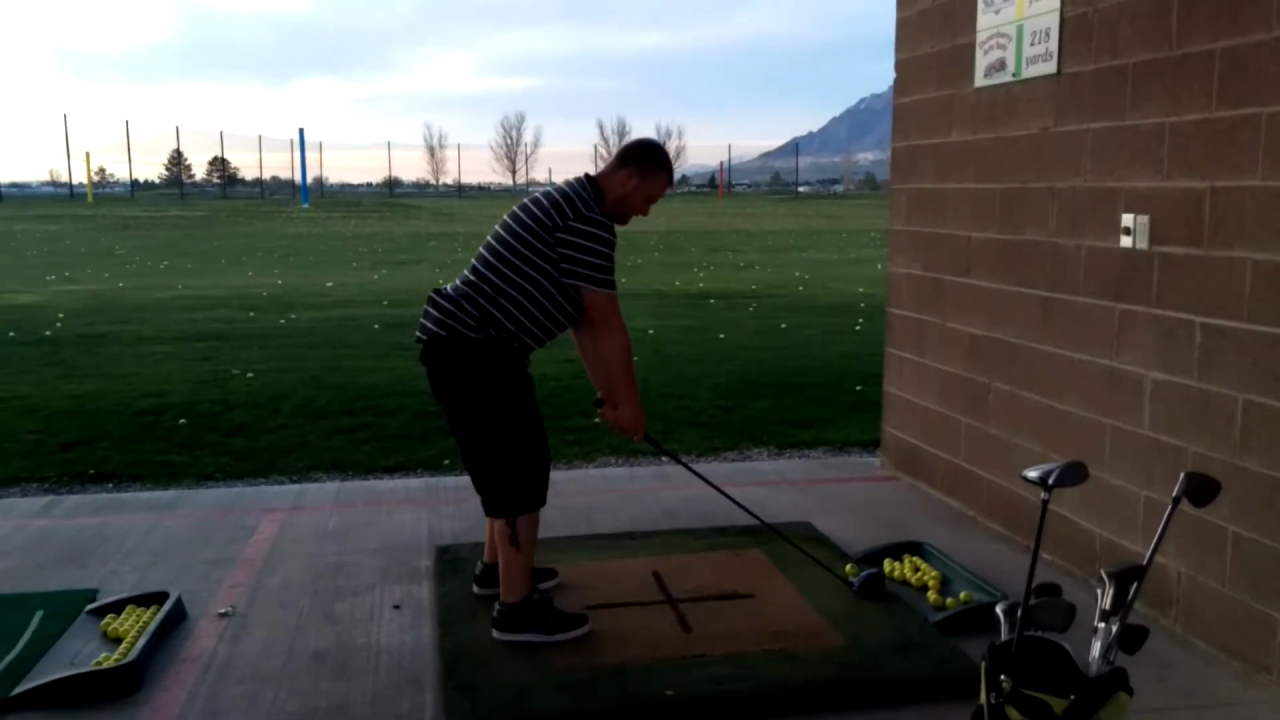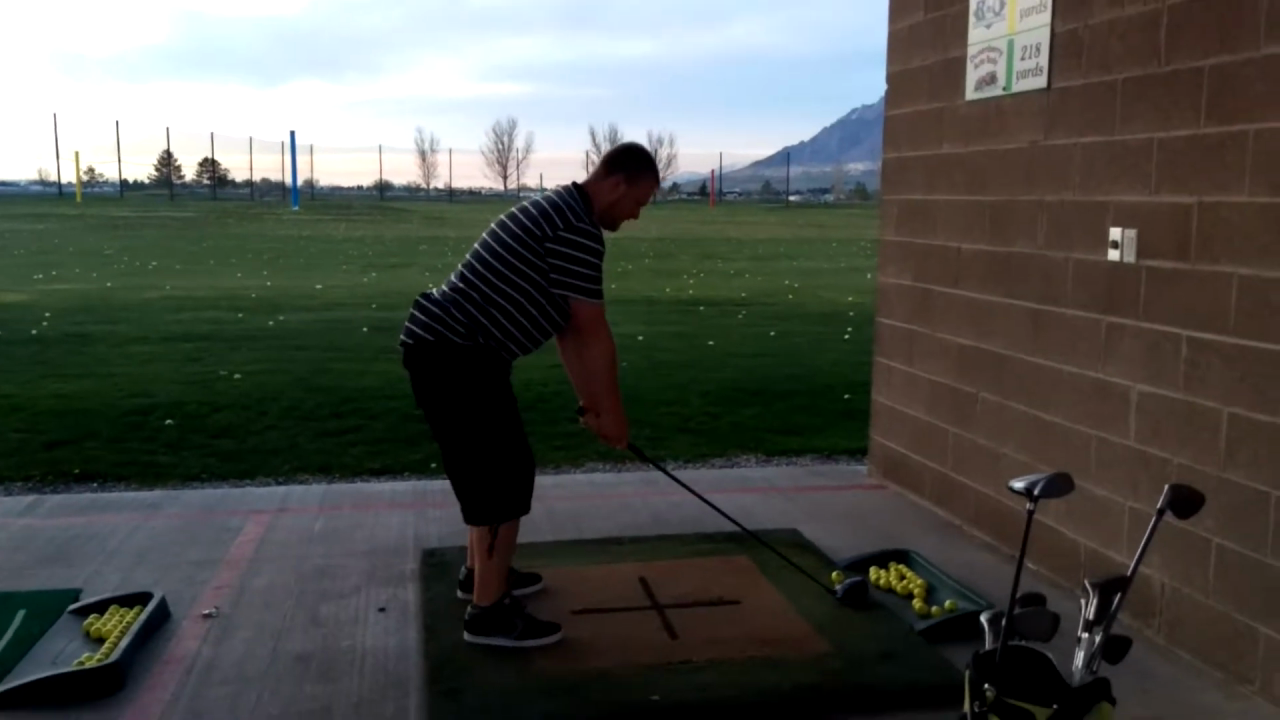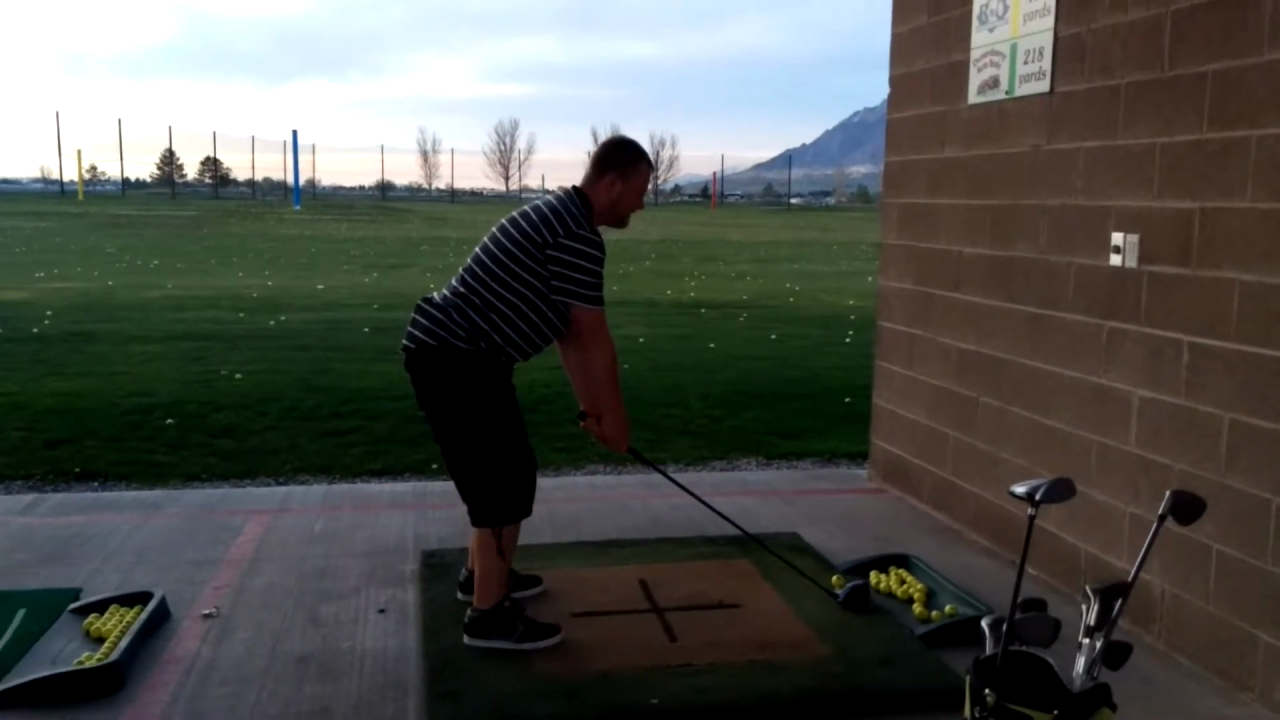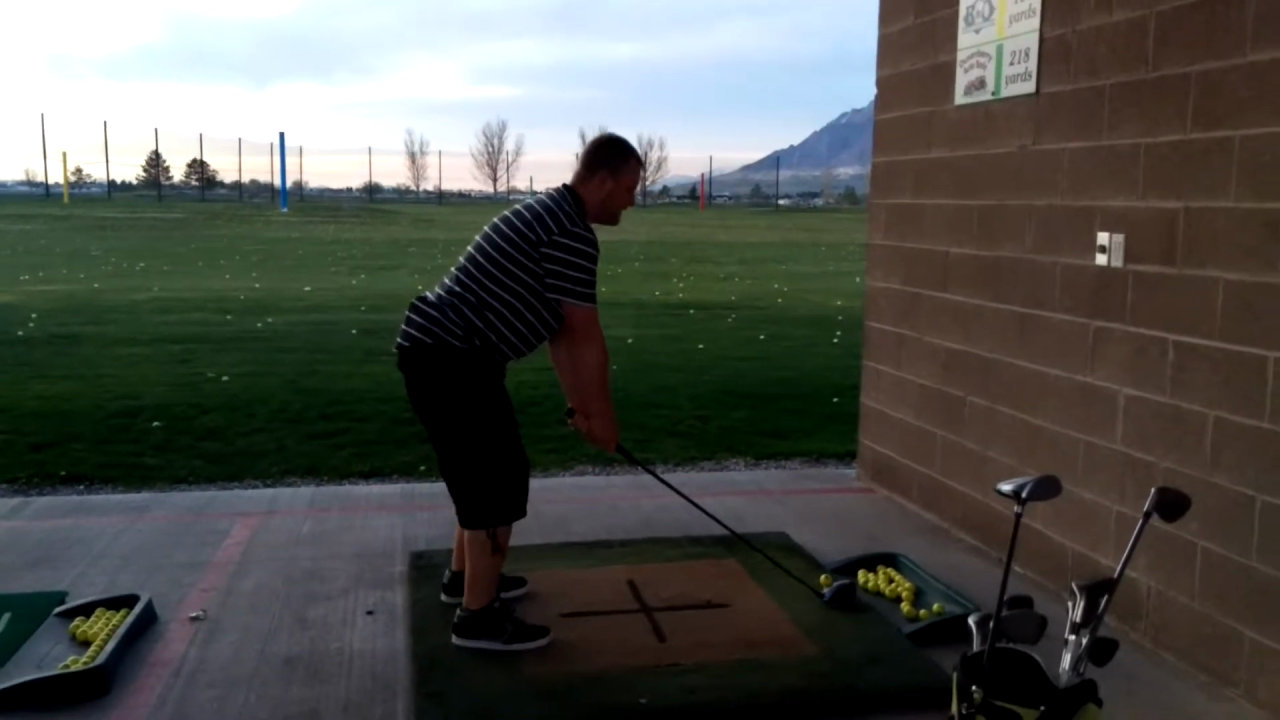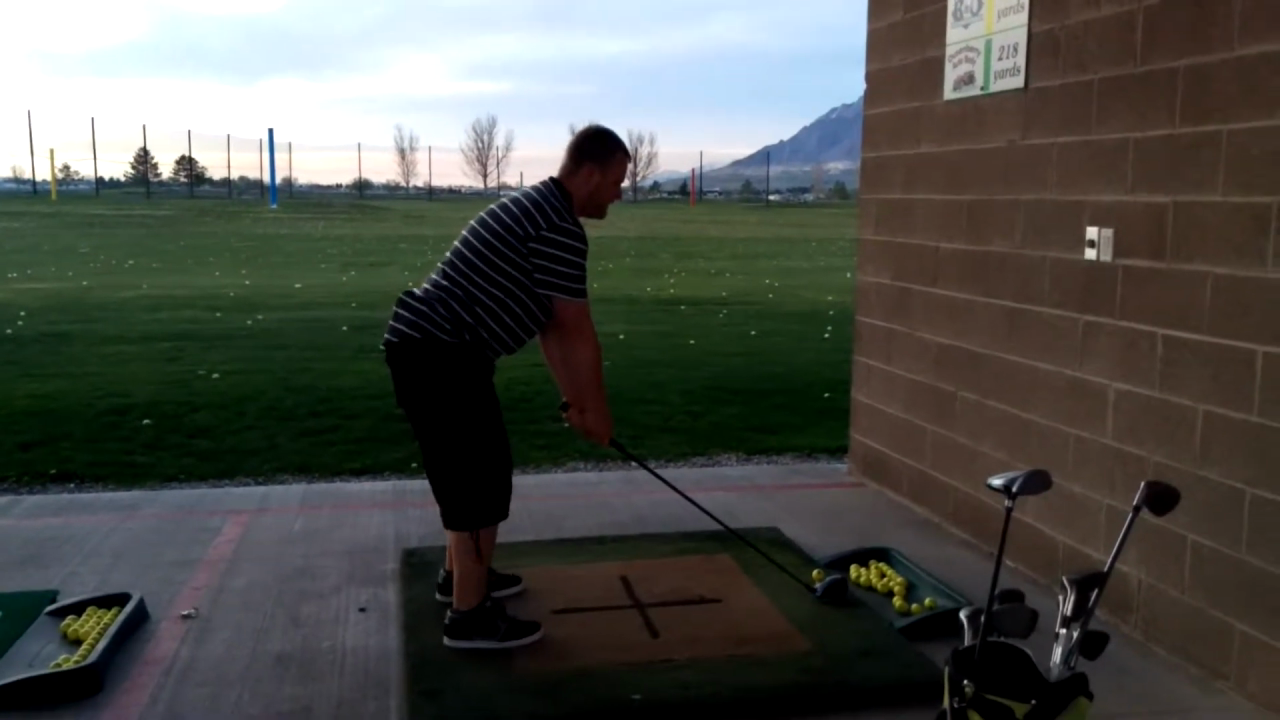
dt=0.5s
person 1, frame 1
left shoulder: (571, 205)
right shoulder: (587, 220)
left elbow: (583, 320)
right elbow: (606, 325)
left wrist: (607, 396)
right wrist: (628, 404)
left hip: (464, 341)
right hip: (472, 350)
left knee: (511, 461)
right knee: (520, 471)
left ankle: (498, 566)
right ankle: (516, 608)
person 1, frame 2
left shoulder: (558, 212)
right shoulder: (577, 230)
left elbow: (567, 327)
right elbow: (592, 334)
left wrist: (589, 404)
right wrist: (612, 413)
left hip: (444, 345)
right hip: (456, 354)
left knee: (495, 465)
right knee: (502, 475)
left ankle: (481, 571)
right ankle: (489, 610)
person 1, frame 3
left shoulder: (559, 217)
right shoulder: (578, 236)
left elbow: (568, 332)
right elbow: (593, 340)
left wrist: (590, 408)
right wrist: (613, 417)
left hip: (447, 350)
right hip: (457, 358)
left knee: (495, 470)
right knee: (505, 478)
left ankle: (482, 572)
right ankle: (488, 613)
person 1, frame 4
left shoulder: (549, 215)
right shoulder: (571, 234)
left elbow: (560, 331)
right elbow: (585, 338)
left wrist: (579, 407)
right wrist: (602, 416)
left hip: (436, 347)
right hip: (452, 356)
left knee: (484, 469)
right knee: (498, 479)
left ankle: (464, 575)
right ankle: (478, 614)
person 1, frame 5
left shoulder: (536, 209)
right shoulder: (560, 228)
left elbow: (551, 323)
right elbow: (577, 332)
left wrist: (573, 399)
right wrist: (595, 409)
left hip: (425, 345)
right hip: (441, 353)
left knee: (474, 466)
right knee: (479, 478)
left ankle: (460, 572)
right ankle: (469, 614)
